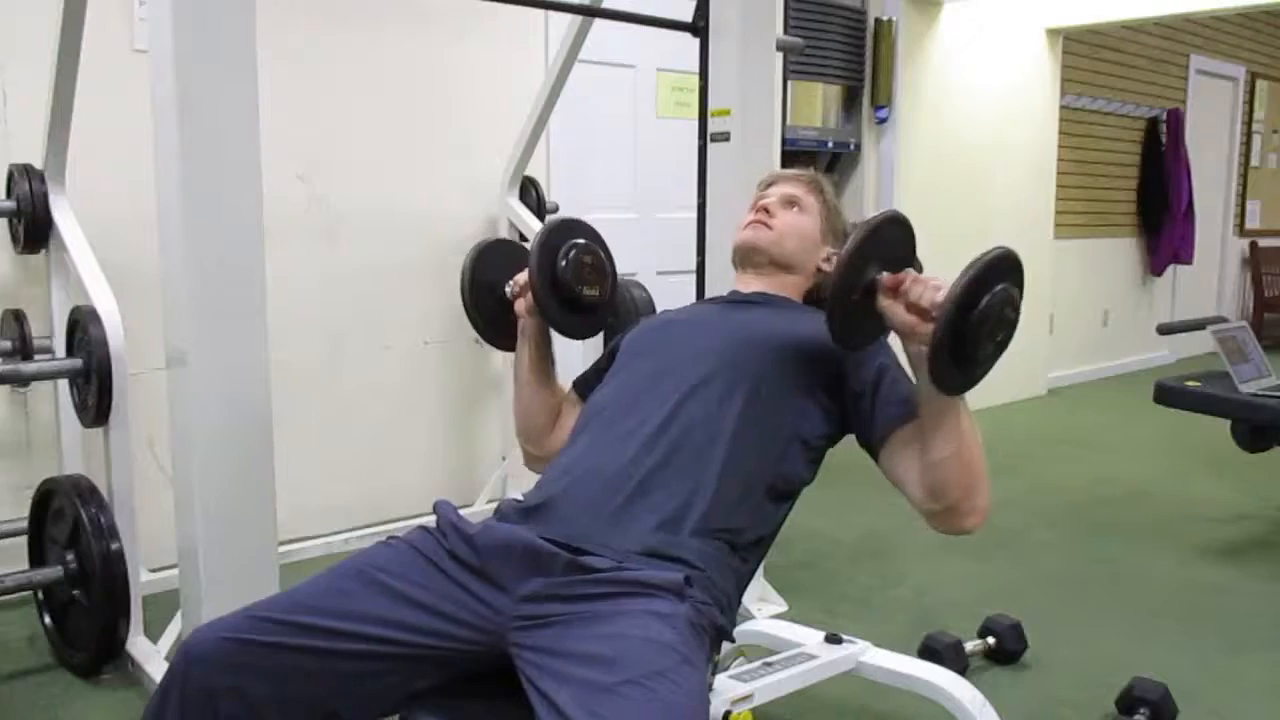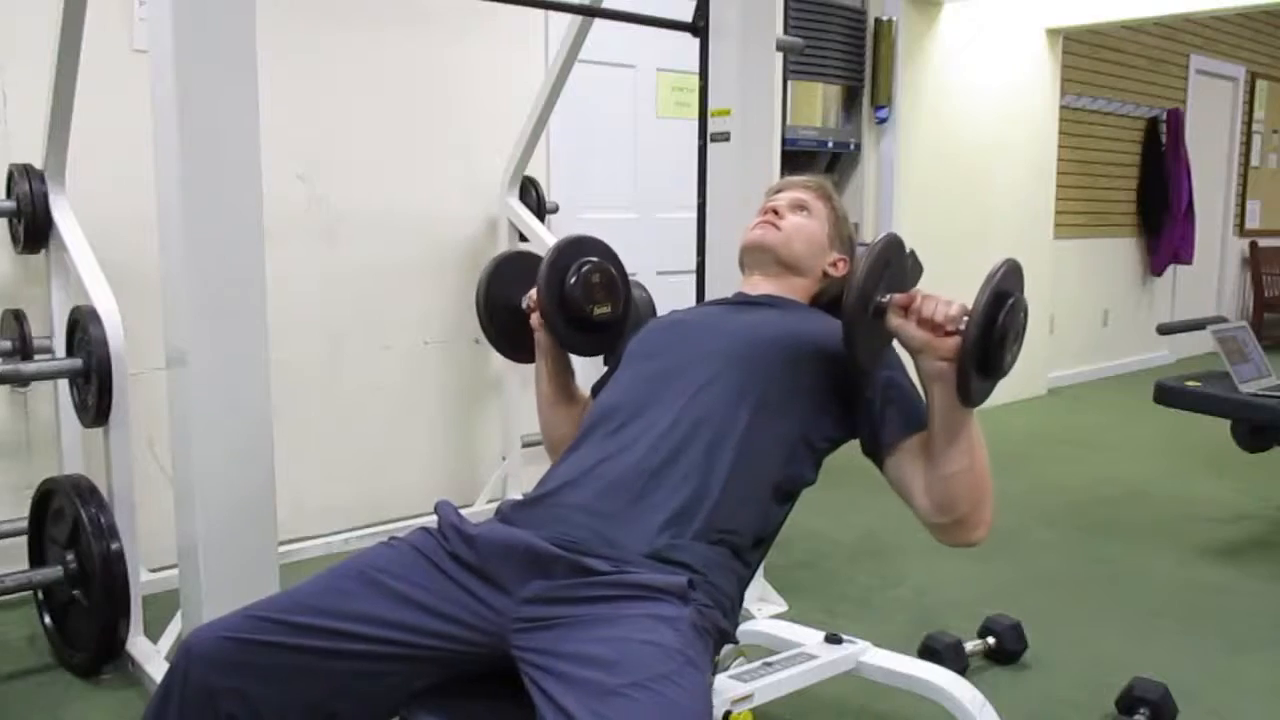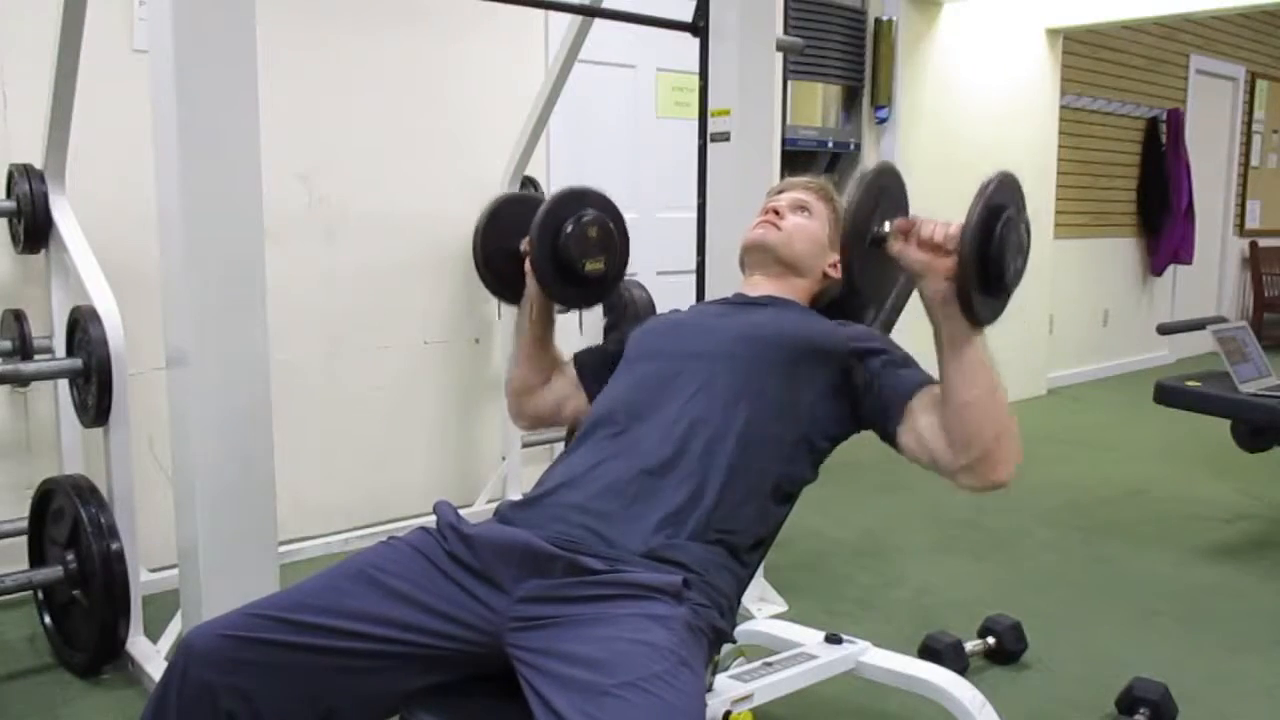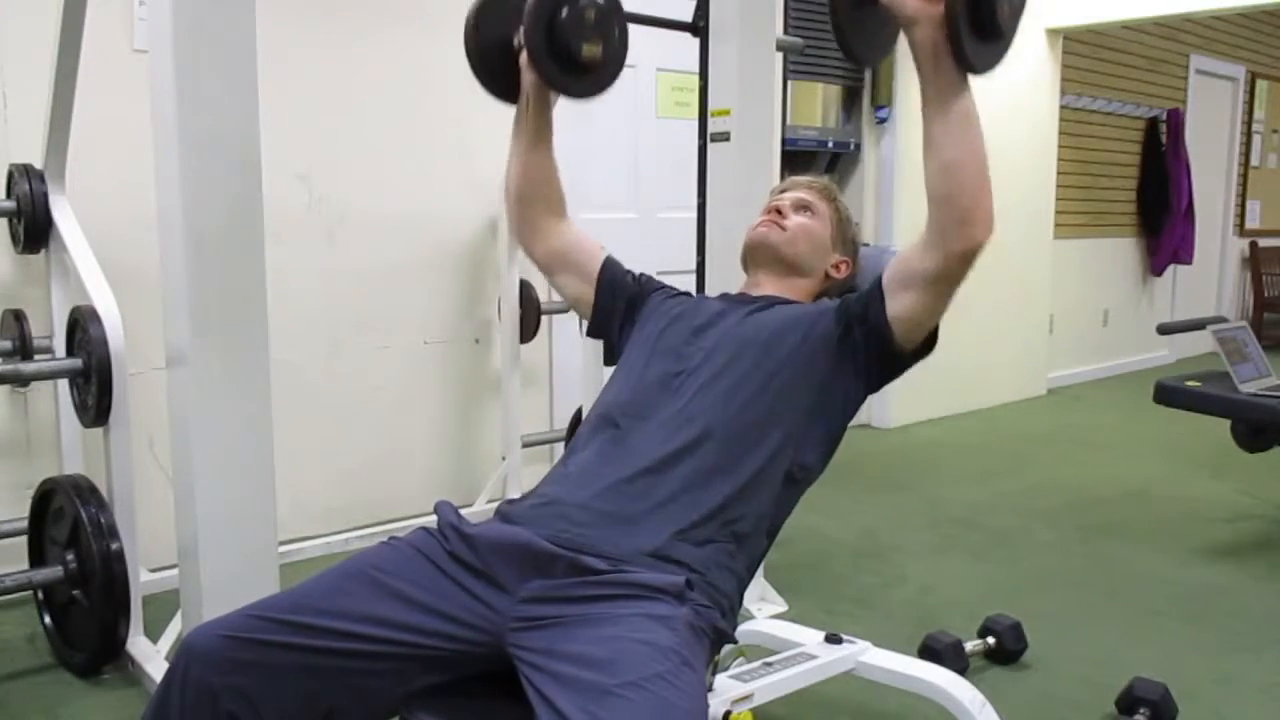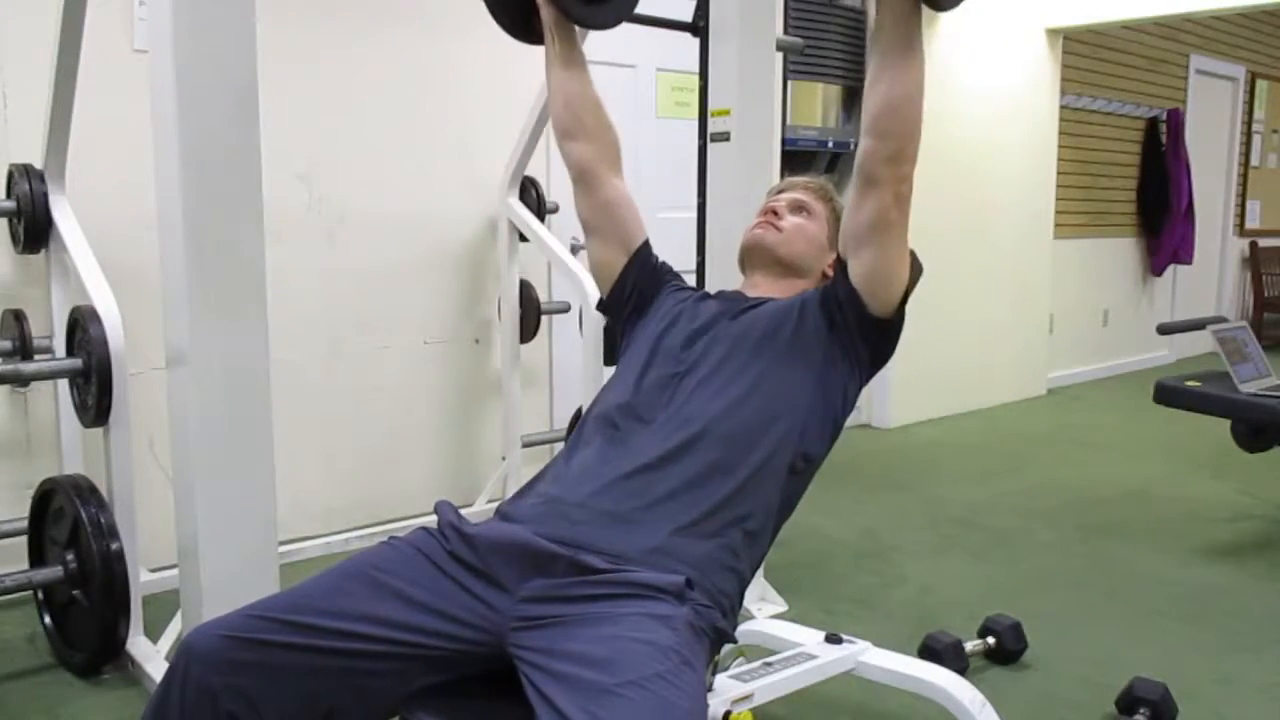
dt=0.4s
person 1, frame 1
left shoulder: (840, 344)
right shoulder: (655, 325)
left elbow: (955, 507)
left wrist: (934, 358)
right wrist: (533, 329)
left hip: (647, 593)
right hip: (498, 550)
person 1, frame 2
left shoulder: (842, 348)
right shoulder: (663, 326)
left elbow: (957, 519)
left wrist: (944, 375)
right wrist: (551, 347)
left hip: (647, 595)
right hip: (499, 551)
person 1, frame 3
left shoulder: (839, 347)
right shoulder: (660, 327)
left elbow: (984, 464)
right elbow: (533, 404)
left wrist: (947, 303)
right wrist: (539, 295)
left hip: (644, 593)
right hip: (496, 551)
person 1, frame 4
left shoulder: (836, 338)
right shoulder: (662, 310)
left elbow: (957, 239)
right elbow: (539, 230)
right wrist: (536, 92)
left hip: (643, 597)
right hip: (494, 550)
person 1, frame 5
left shoulder: (832, 334)
right shoulder: (662, 305)
left elbow: (886, 173)
right elbow: (591, 163)
left hip: (642, 597)
right hip: (497, 550)
